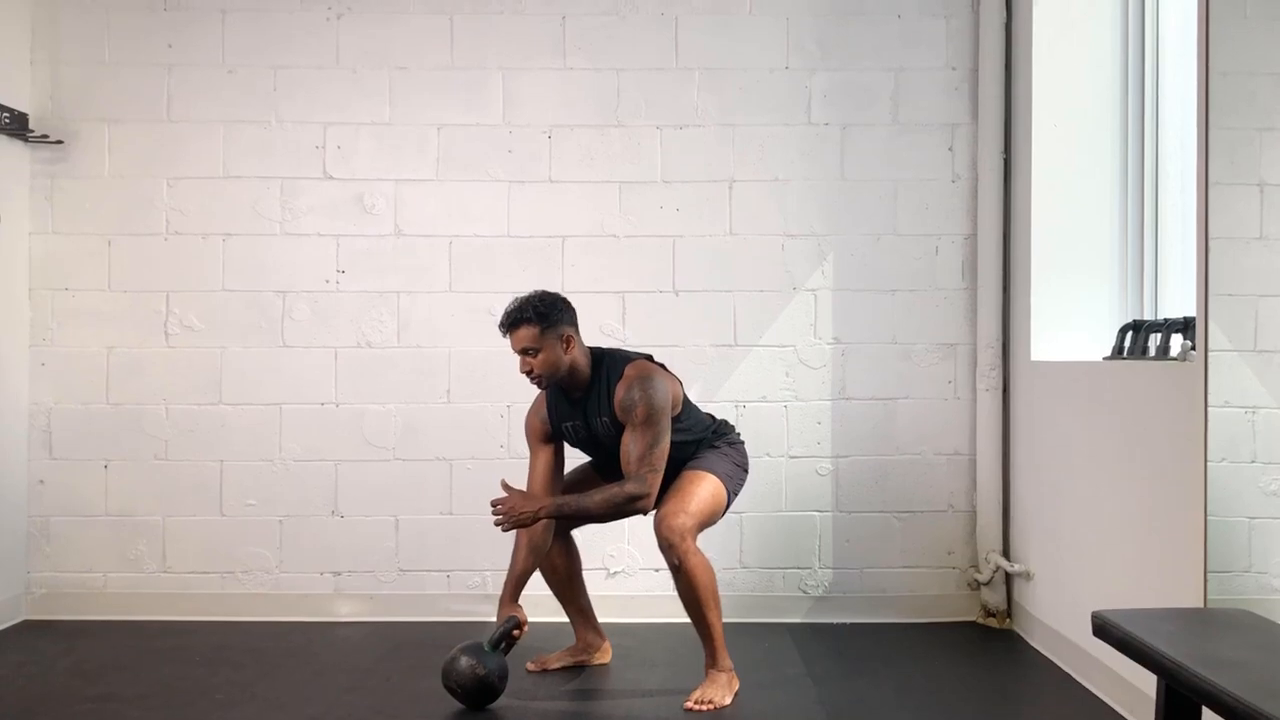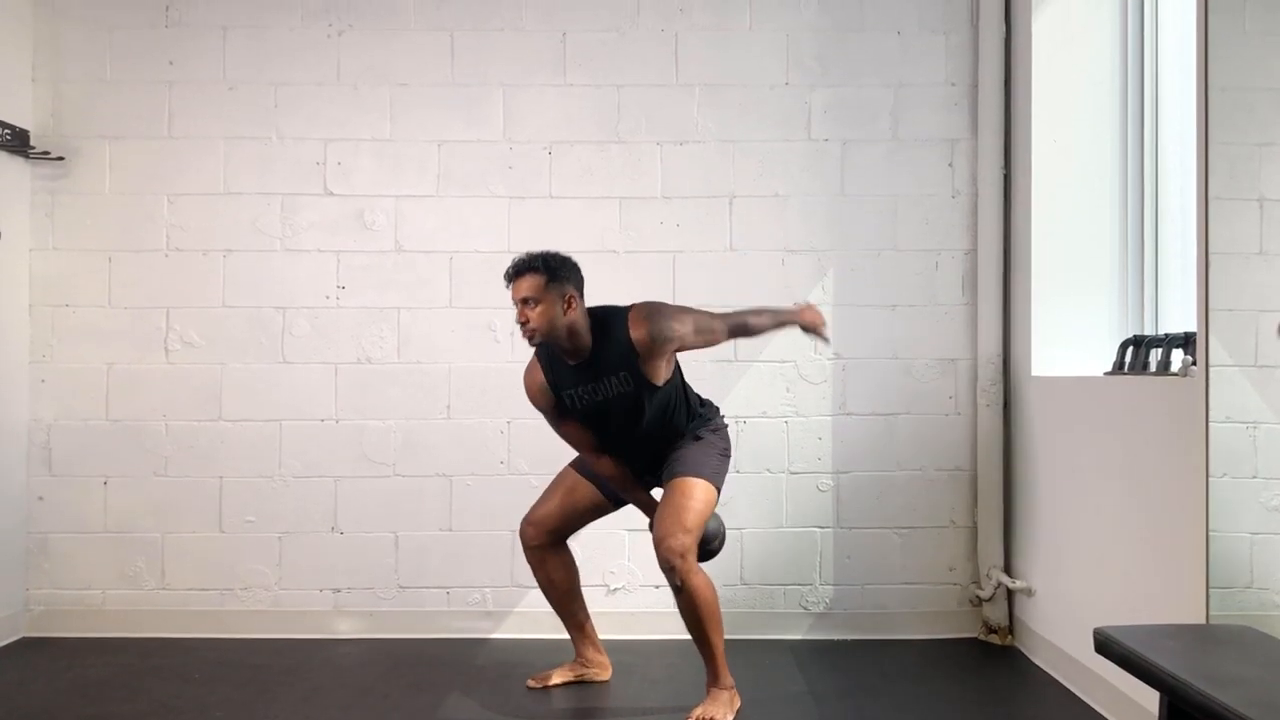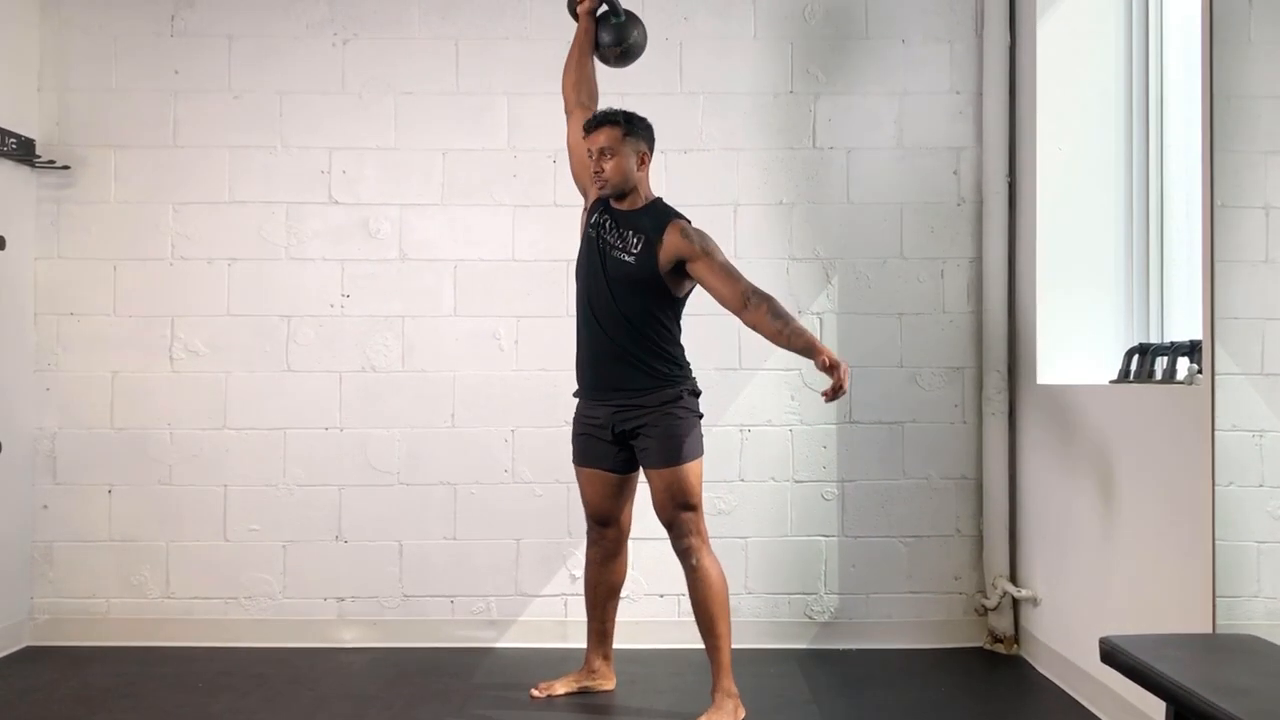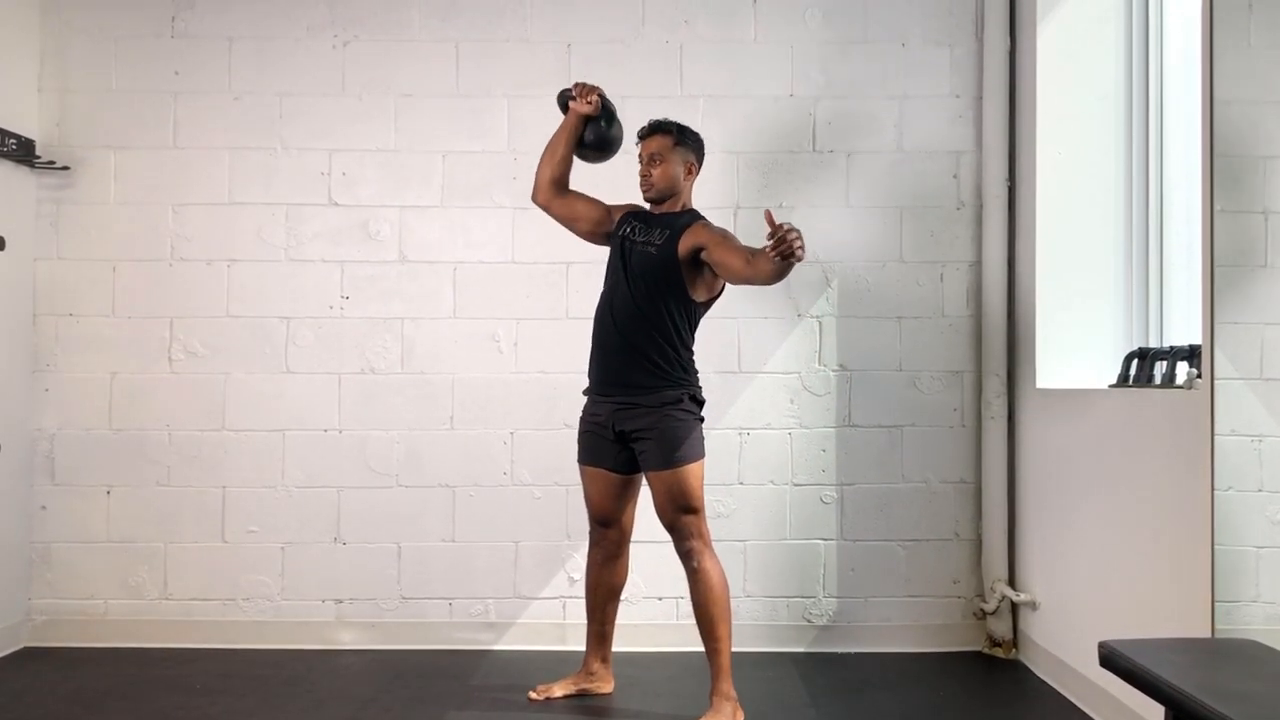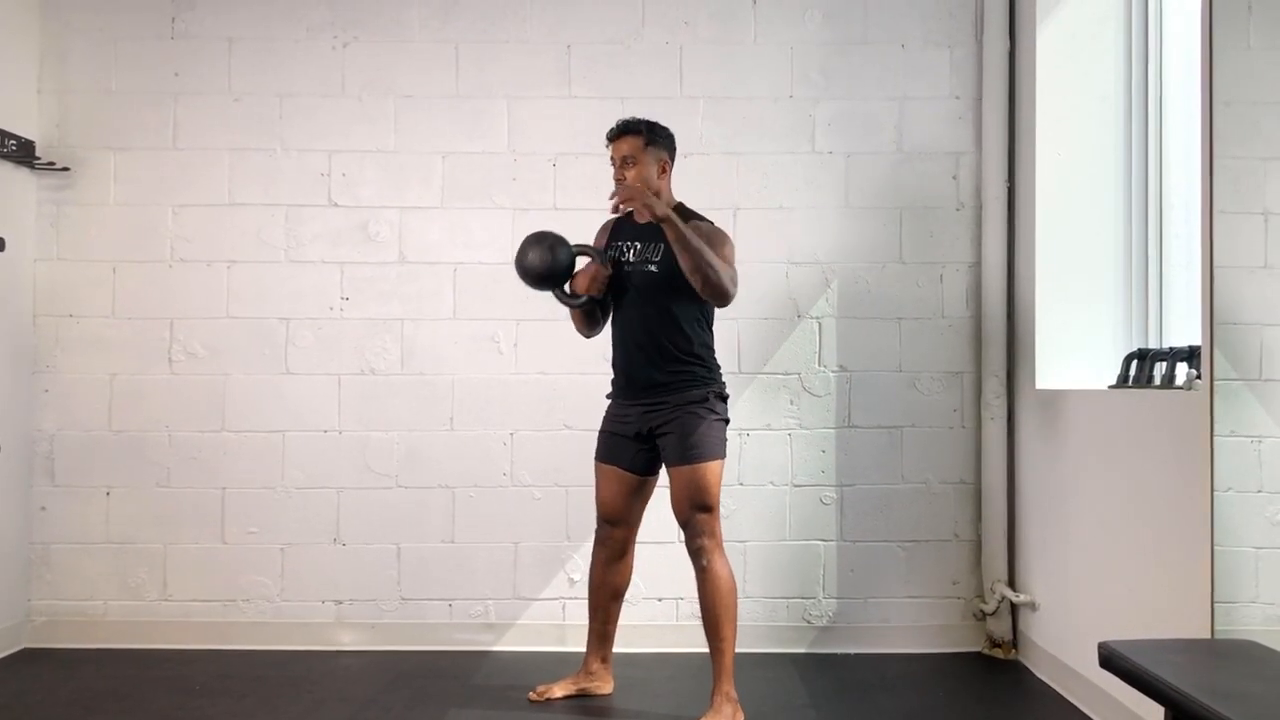
dt=1s
person 1, frame 1
left shoulder: (639, 385)
right shoulder: (544, 412)
left elbow: (642, 493)
right elbow: (540, 510)
left wrist: (544, 507)
right wrist: (509, 600)
left hip: (713, 453)
left knee: (673, 528)
right knee: (549, 519)
left ankle: (721, 668)
right ankle: (589, 640)
person 1, frame 2
left shoulder: (641, 329)
right shoulder: (540, 377)
left elbow: (729, 324)
right elbow: (598, 454)
left wrist: (794, 315)
right wrist: (645, 502)
left hip: (693, 440)
right hip: (618, 453)
left knee: (673, 546)
right knee: (537, 531)
right ankle: (589, 656)
person 1, frame 3
left shoulder: (676, 236)
right shoulder: (596, 204)
left elbow: (746, 299)
right elbow: (574, 105)
left wrist: (814, 349)
left hip: (662, 407)
right hip: (597, 407)
left knee: (689, 541)
right knee: (604, 536)
person 1, frame 4
left shoulder: (698, 235)
right shoulder: (626, 221)
left elbow: (757, 269)
right elbow: (547, 194)
left wrist: (785, 254)
right wrist: (575, 119)
left hip: (665, 407)
right hip: (604, 404)
left knee: (691, 542)
right knee: (606, 534)
right ankle: (596, 667)
person 1, frame 5
left shoulder: (701, 233)
right shoulder: (612, 234)
left elbow: (723, 290)
right elbow: (593, 324)
left wrist: (666, 219)
right wrist: (583, 292)
left hip: (691, 404)
right hip: (629, 405)
left knee: (702, 542)
right knee: (611, 536)
right ankle: (596, 668)
